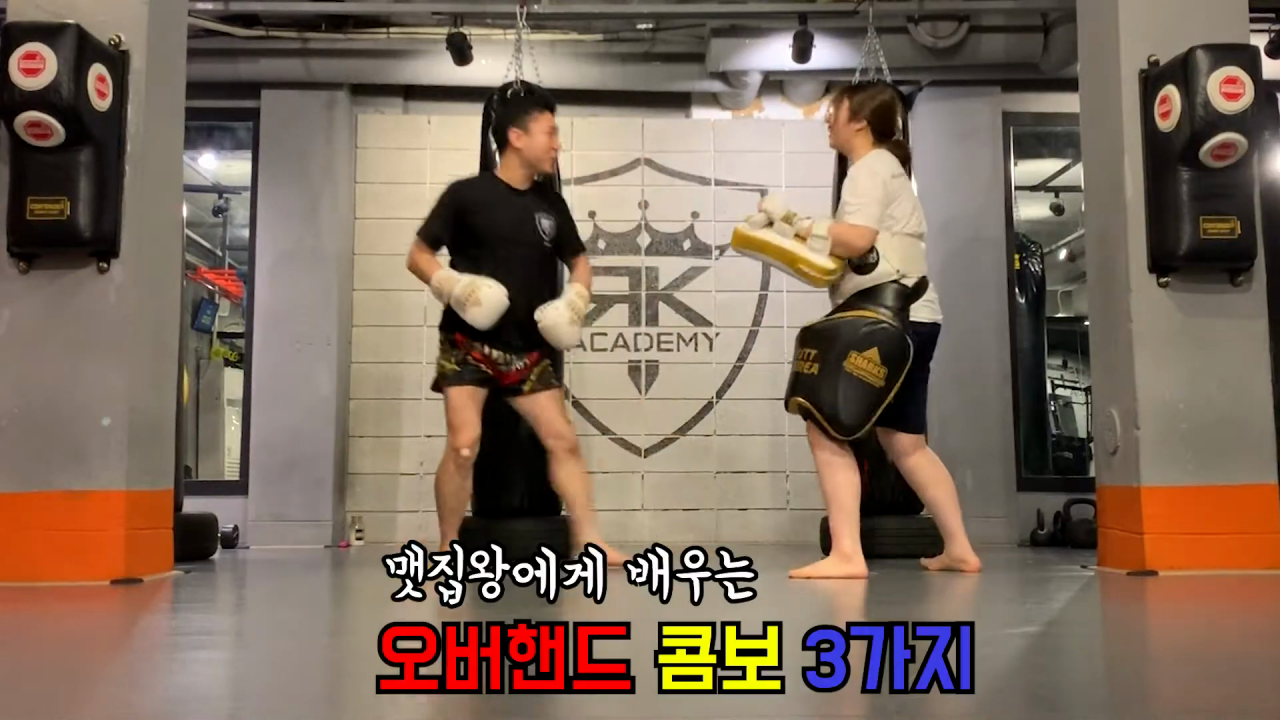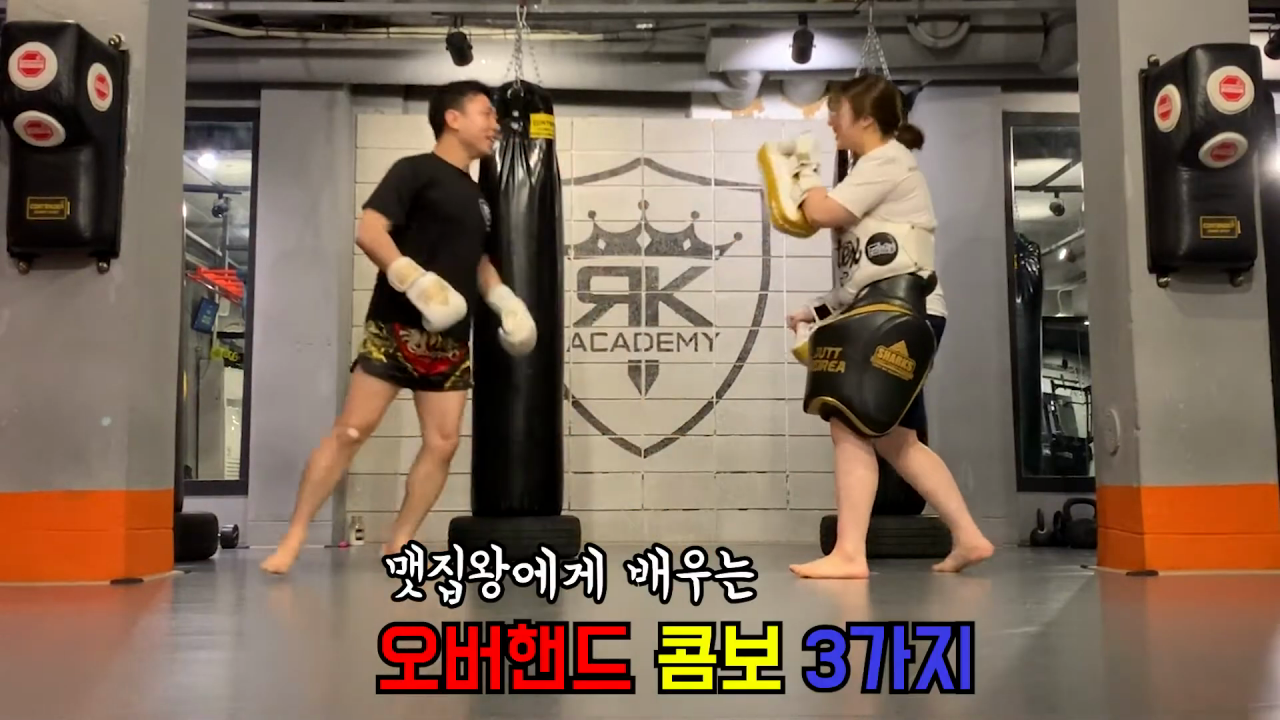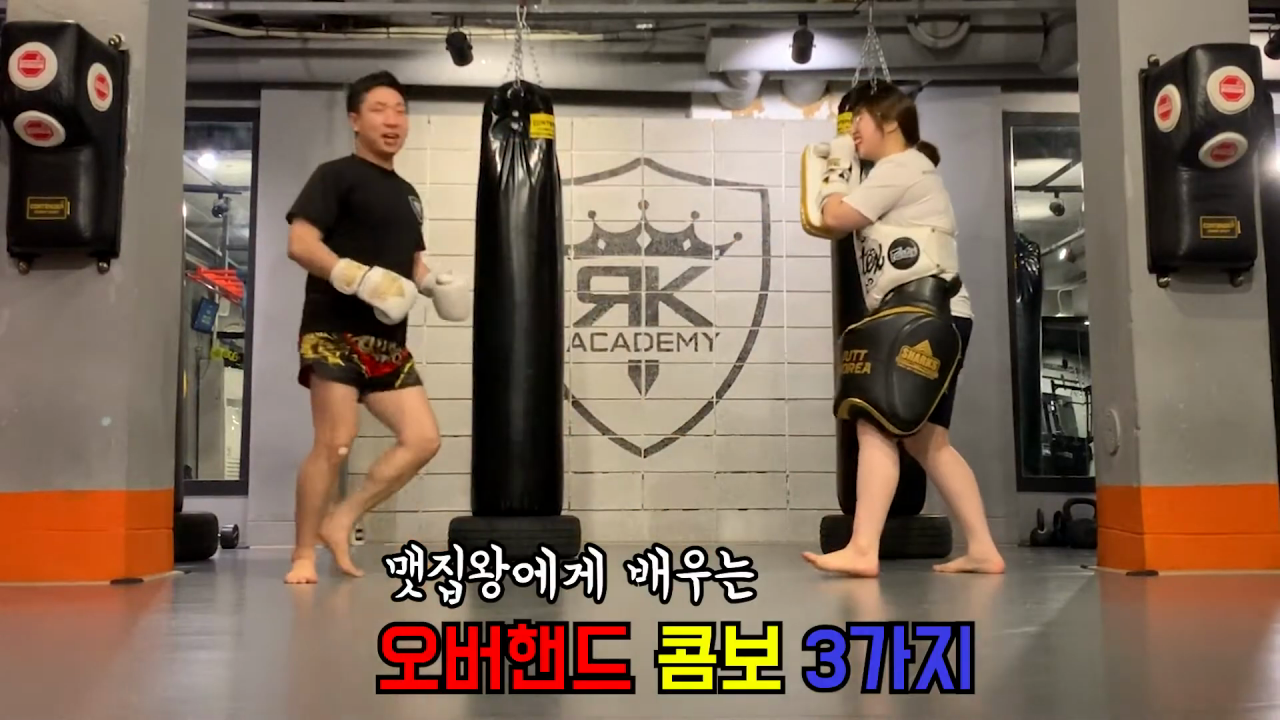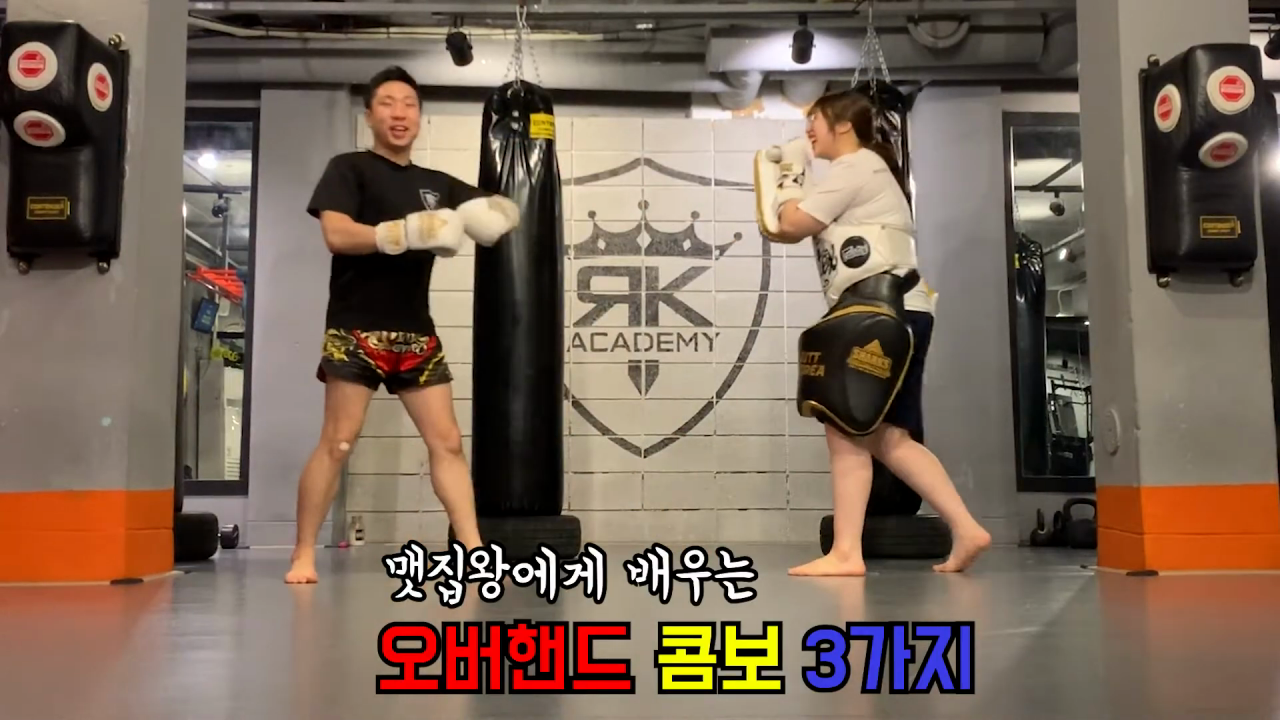
dt=0.4s
person 1, frame 1
left shoulder: (551, 205)
right shoulder: (466, 194)
left elbow: (579, 261)
right elbow: (418, 256)
left wrist: (573, 302)
right wrist: (456, 285)
left hip: (528, 351)
right hip: (468, 345)
left knee: (563, 442)
right knee: (463, 446)
left ankle: (591, 542)
right ankle: (449, 548)
person 1, frame 2
left shoulder: (477, 195)
right shoulder: (415, 172)
right elbow: (369, 232)
left wrist: (505, 300)
right wrist: (415, 280)
left hip: (451, 337)
right hip: (397, 328)
left knee: (442, 445)
right knee: (351, 431)
left ankle: (400, 545)
right ankle: (294, 538)
person 1, frame 3
left shoulder: (405, 191)
right shoulder: (336, 176)
right elbow: (299, 244)
left wrist: (432, 282)
right wrist: (360, 279)
left hip: (388, 340)
right hip: (335, 332)
left knee: (423, 441)
right knee: (335, 444)
left ankle: (339, 521)
right ankle: (304, 553)
person 1, frame 4
left shoulder: (435, 184)
right shoulder: (348, 169)
left elbow: (502, 211)
right elbow: (337, 234)
left wrist: (490, 217)
right wrist: (407, 232)
left hip: (416, 334)
right hip: (357, 331)
left knee: (447, 441)
right knee: (338, 442)
left ankle: (473, 551)
right ankle: (304, 555)
person 2, frame 1
left shoulder: (870, 167)
right shoulder: (881, 168)
left elbow: (856, 239)
right hip: (909, 321)
left knee: (826, 430)
right knee: (905, 443)
left ankle: (846, 554)
right ankle: (959, 549)
person 2, frame 2
left shoulder: (884, 162)
right shoulder: (884, 163)
left elbow: (822, 213)
right elbow: (866, 260)
left wrist: (803, 171)
right wrist: (821, 308)
left knee: (851, 428)
right knee: (896, 438)
left ankle: (849, 554)
right ankle: (969, 538)
person 2, frame 3
left shoulder: (899, 167)
right shoulder: (907, 173)
left elbow: (835, 218)
left wrist: (837, 169)
left knee: (877, 426)
right knee: (925, 440)
left ankle: (863, 549)
right ankle: (982, 549)
person 2, frame 4
left shoulder: (852, 168)
right shoulder: (870, 171)
left elbow: (790, 224)
left wrist: (789, 177)
left hip: (883, 316)
right hip: (894, 316)
left knee: (846, 431)
right knee: (889, 440)
left ankle: (846, 552)
right ankle: (965, 530)
